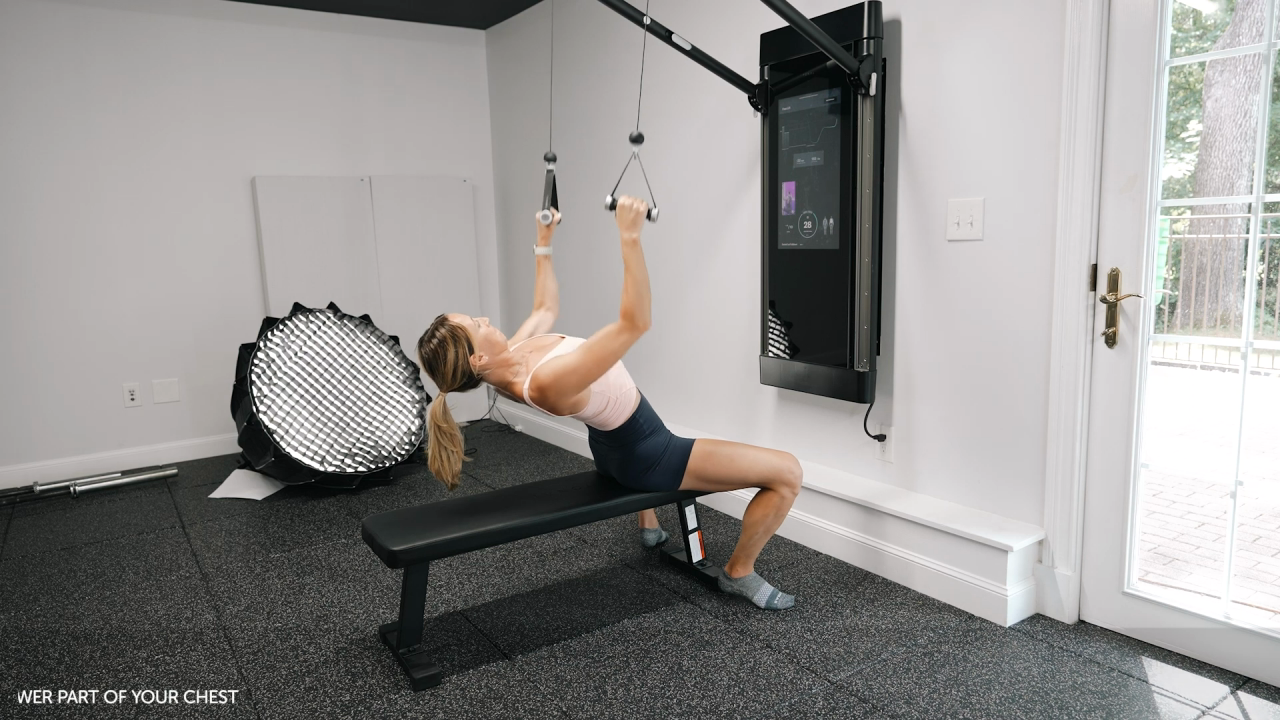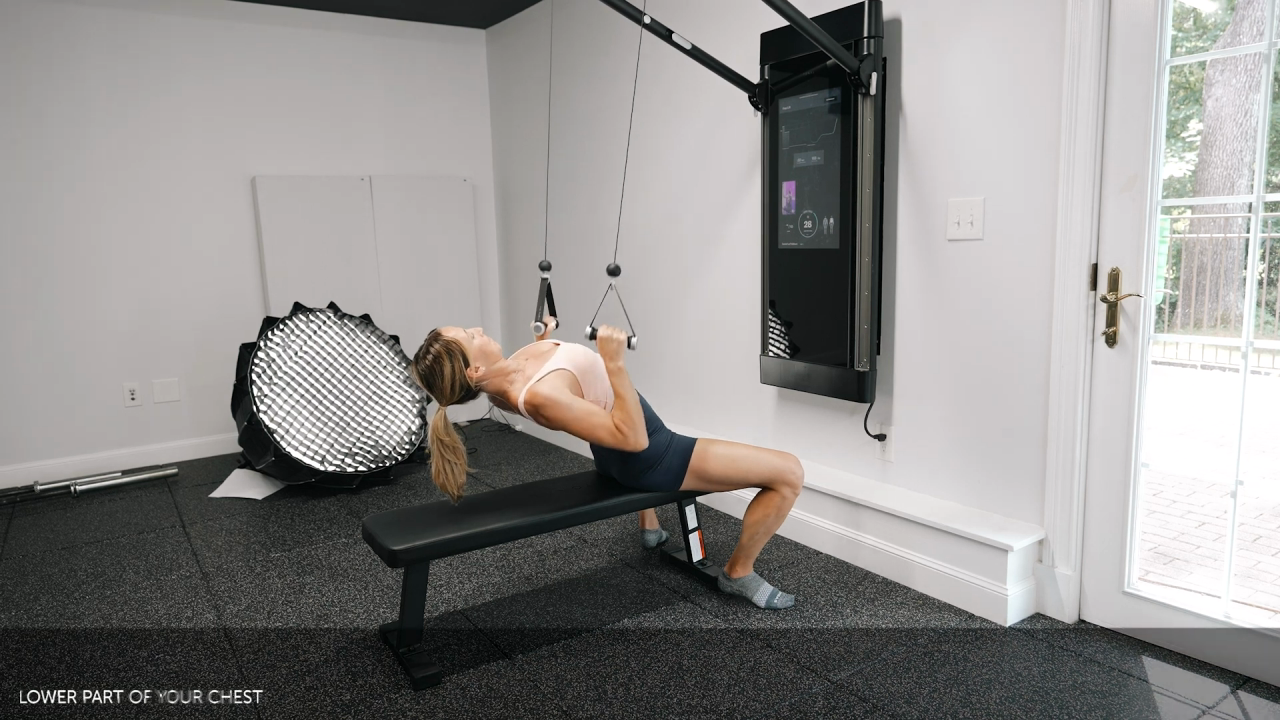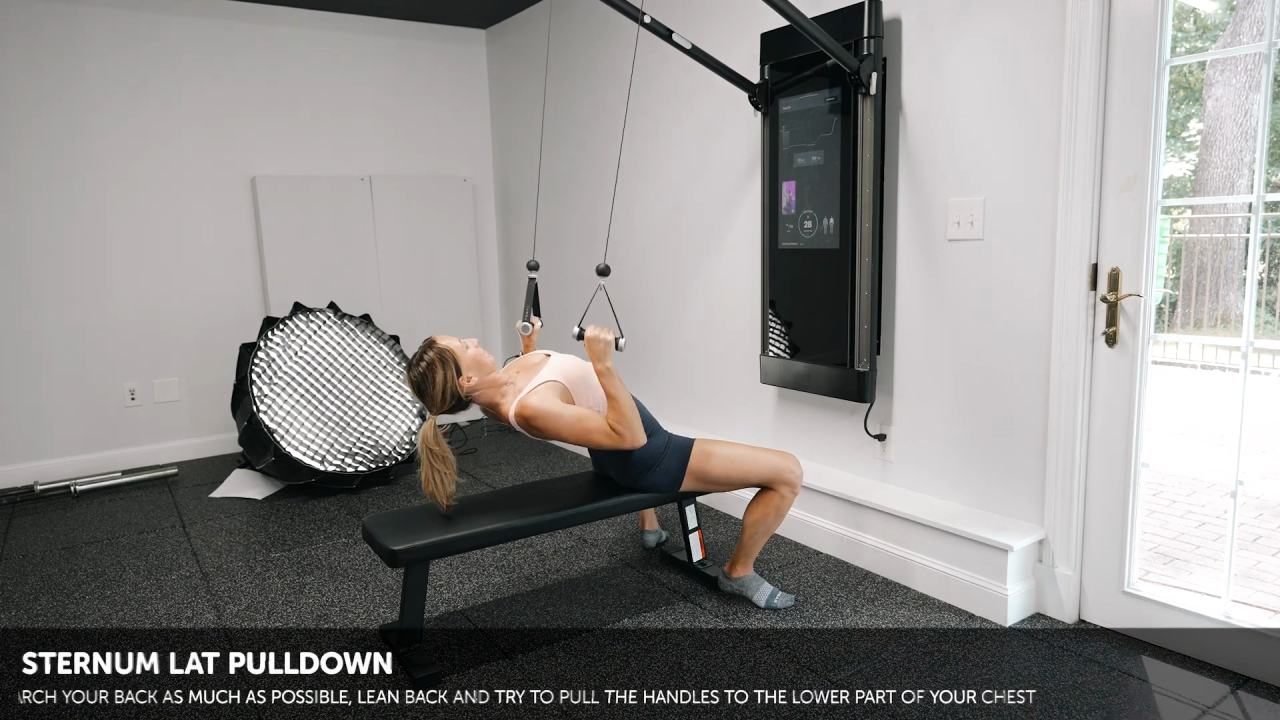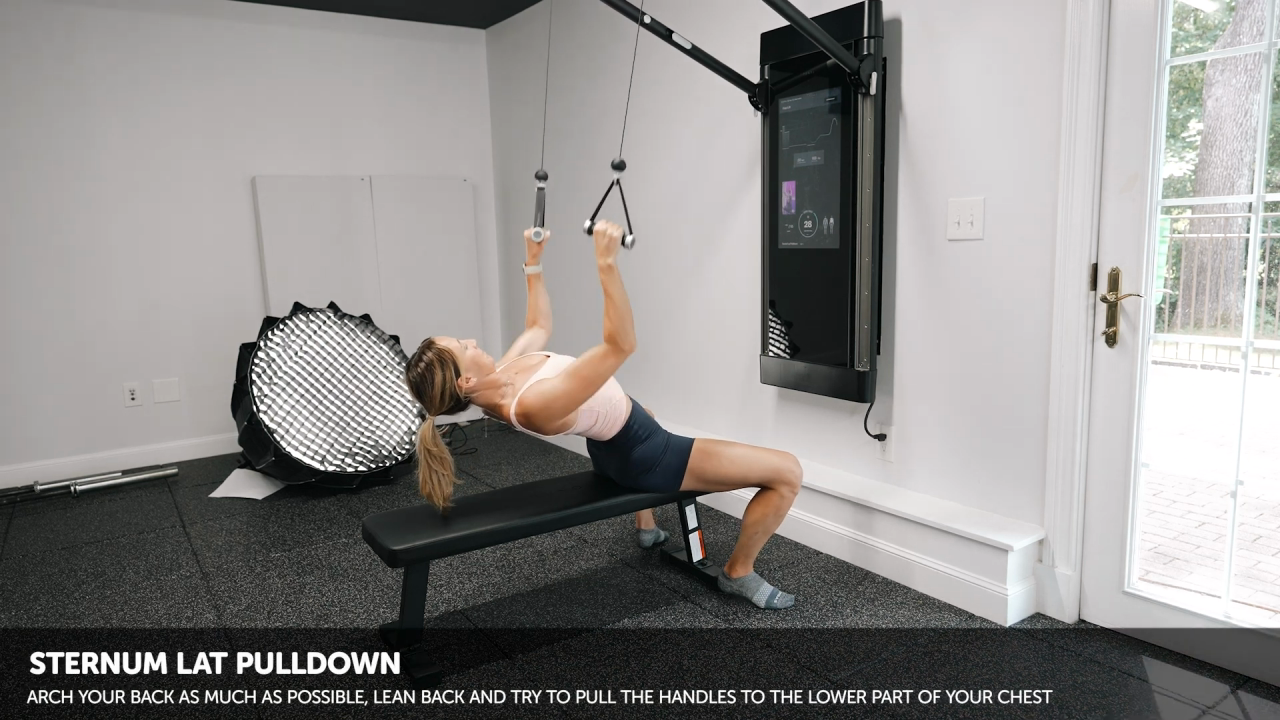
dt=0.7s
person 1, frame 1
left shoulder: (509, 362)
right shoulder: (547, 382)
left elbow: (545, 312)
right elbow: (635, 325)
left wrist: (544, 244)
right wrist: (629, 237)
left hip: (617, 446)
right hip: (645, 455)
right knee: (787, 473)
left ankle: (649, 524)
right ankle: (739, 574)
person 1, frame 2
left shoulder: (504, 380)
right shoulder: (539, 396)
right elbow: (635, 438)
left wrist: (542, 338)
right wrist: (614, 361)
left hip: (613, 451)
right hip: (648, 458)
right knee: (789, 473)
left ankle: (650, 525)
right ankle: (738, 575)
person 1, frame 3
left shoulder: (498, 390)
right shoulder: (529, 409)
right elbow: (631, 435)
left wrist: (529, 347)
right wrist: (602, 363)
left hip: (613, 453)
right hip: (644, 459)
right knee: (788, 471)
left ankle: (650, 527)
right ankle: (739, 573)
person 1, frame 4
left shoulder: (499, 381)
right shoulder: (532, 405)
left elbow: (538, 327)
right elbow: (621, 345)
left wrist: (533, 262)
right wrist: (606, 262)
left hip: (616, 448)
right hip: (644, 458)
left knee: (643, 407)
right knee: (787, 472)
left ankle: (646, 526)
right ankle: (738, 573)
